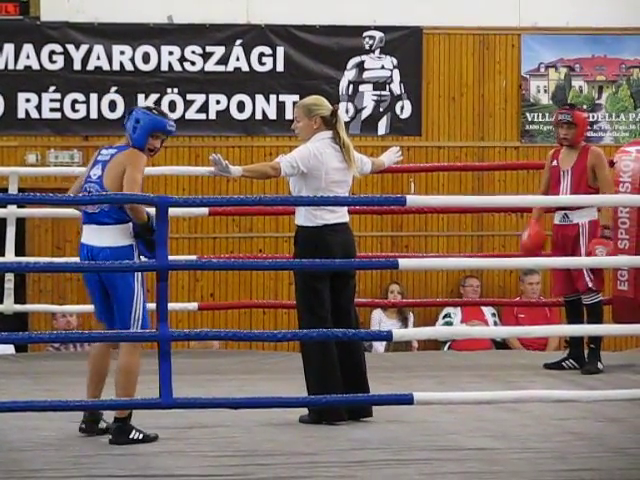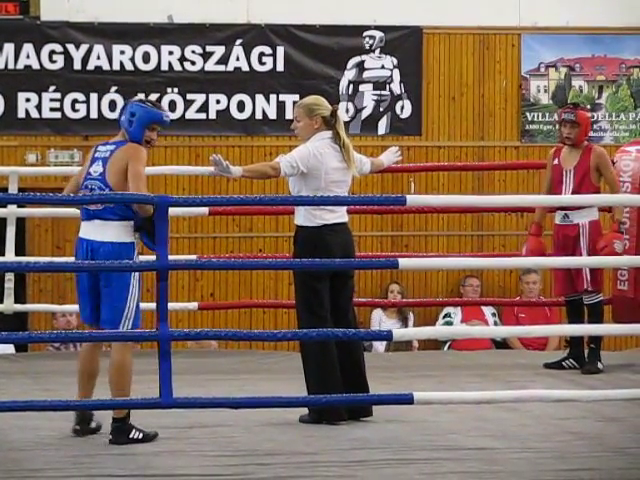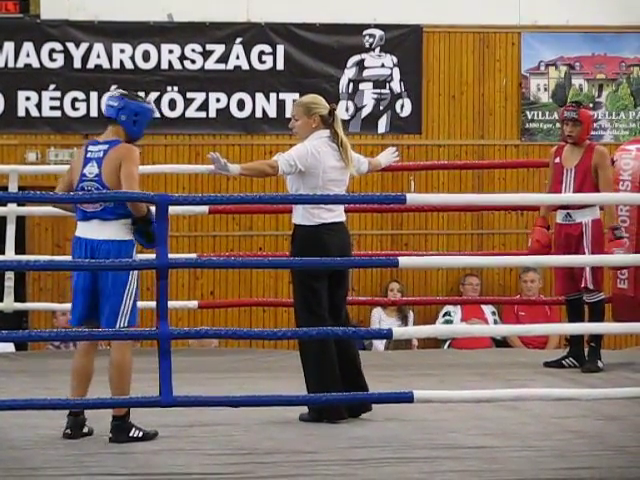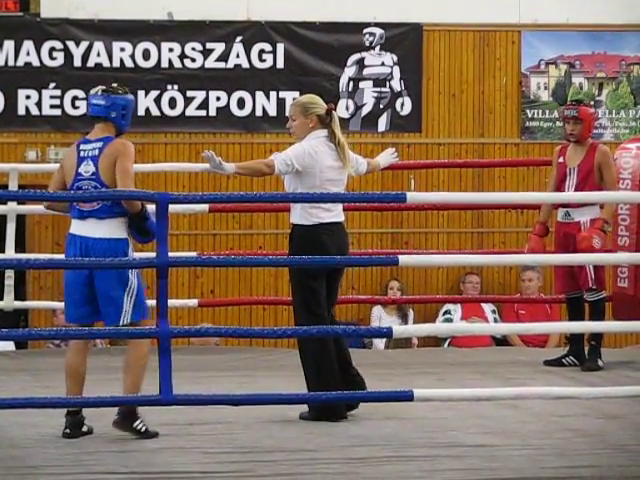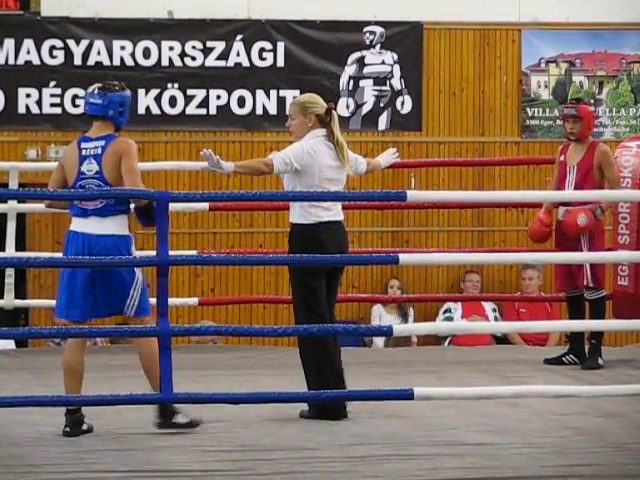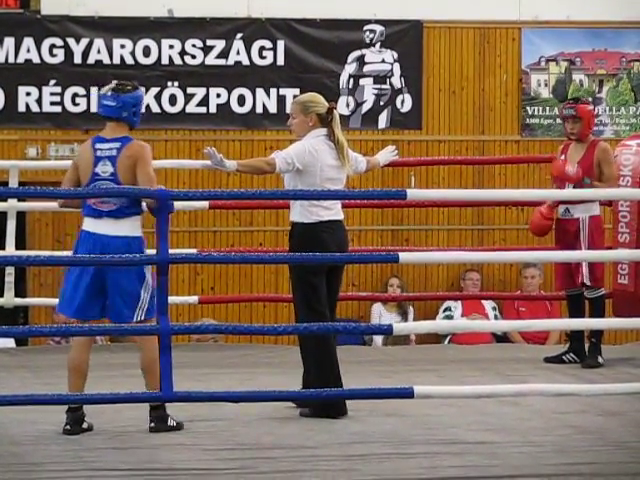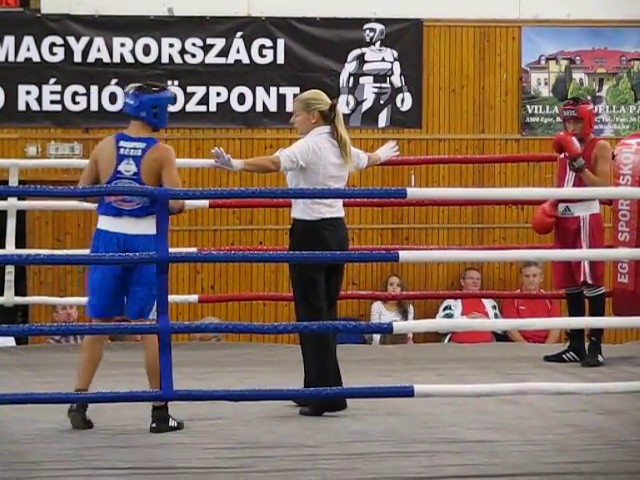
dt=0.2s
person 1, frame 1
left shoulder: (100, 155)
right shoulder: (134, 157)
left elbow: (71, 198)
right elbow: (132, 201)
right wrist: (148, 229)
left hip: (88, 247)
right hip: (118, 250)
left knee: (109, 332)
right knee: (132, 338)
left ankle: (92, 415)
right ankle: (122, 425)
person 1, frame 2
left shoulder: (96, 152)
right shoulder: (133, 152)
left elbow: (68, 195)
right elbow: (138, 197)
right wrist: (152, 223)
left hip: (86, 243)
right hip: (118, 248)
left knee: (93, 332)
right knee: (123, 337)
left ankle: (83, 415)
right ankle: (121, 424)
person 1, frame 3
left shoulder: (83, 153)
right shoulder: (127, 151)
left elbow: (60, 199)
right elbow: (131, 197)
right wrist: (147, 223)
left hip: (83, 244)
right hip: (116, 246)
left knee: (87, 334)
right knee: (122, 336)
left ankle: (75, 419)
right ankle: (121, 422)
person 1, frame 4
left shoulder: (72, 151)
right shoulder: (121, 147)
left elbow: (51, 201)
right elbow: (127, 194)
right wrist: (142, 218)
left hip: (78, 242)
right hip: (112, 245)
left knee: (80, 333)
right knee: (139, 328)
left ankle: (73, 418)
right ankle: (127, 411)
person 1, frame 5
left shoulder: (71, 150)
right shoulder: (123, 146)
left elbow: (51, 199)
right elbow: (136, 192)
right wrist: (150, 208)
left hip: (78, 240)
right hip: (114, 242)
left knee: (75, 330)
right knee: (142, 323)
left ankle: (73, 416)
right ankle: (165, 409)
person 1, frame 6
left shoulder: (84, 150)
right shoulder: (138, 150)
left elbow: (64, 199)
right elbow: (153, 198)
left hip: (90, 241)
right hip: (127, 244)
left knee: (82, 330)
right knee: (145, 329)
left ankle: (74, 414)
right ankle: (158, 413)
person 1, frame 7
left shoulder: (105, 146)
right shoulder: (161, 152)
left elbow: (81, 192)
right elbow: (176, 204)
right wrist: (156, 197)
left hip: (107, 238)
right hip: (144, 242)
left knee: (99, 324)
left ankle: (79, 402)
right ankle: (160, 413)
person 2, frame 1
left shoulder: (310, 152)
right shoulder: (345, 152)
left elbow: (273, 169)
right elbow: (372, 164)
left wrist: (235, 171)
right wrist: (389, 159)
left hip: (315, 240)
right hip: (343, 238)
left knee: (316, 323)
right knee: (344, 319)
left ankle: (327, 408)
right ankle: (356, 403)
person 2, frame 2
left shoulder: (310, 151)
right shoulder: (343, 151)
left elbow: (273, 169)
right elbow: (370, 164)
left wrist: (235, 171)
right wrist: (388, 159)
left hip: (314, 239)
right hip: (342, 238)
left knee: (315, 322)
right knee: (343, 319)
left ankle: (327, 408)
right ankle: (355, 402)
person 2, frame 3
left shoulder: (308, 150)
right shoulder: (341, 150)
left elbow: (271, 167)
right elbow: (368, 164)
left wrist: (233, 169)
right wrist: (384, 159)
left hip: (312, 238)
right hip: (338, 237)
left knee: (313, 321)
right knee: (337, 318)
left ankle: (327, 406)
right ankle: (354, 397)
person 2, frame 4
left shoulder: (305, 150)
right shoulder: (339, 150)
left elbow: (267, 166)
right elbow: (368, 165)
left wrist: (228, 167)
right wrist: (385, 159)
left hip: (310, 238)
right hip: (337, 236)
left knee: (312, 320)
right knee: (325, 315)
left ankle: (327, 405)
right ankle: (349, 388)
person 2, frame 5
left shoulder: (304, 149)
right shoulder: (339, 150)
left elbow: (266, 165)
right elbow: (368, 165)
left wrist: (227, 166)
right wrist: (385, 159)
left hip: (310, 237)
right hip: (336, 236)
left knee: (312, 319)
right knee: (324, 314)
left ankle: (327, 403)
right ankle: (332, 392)
person 2, frame 6
left shoulder: (305, 148)
right shoulder: (339, 149)
left elbow: (268, 164)
right elbow: (366, 164)
left wrist: (229, 165)
right wrist: (383, 158)
left hip: (310, 236)
right hip: (336, 234)
left knee: (313, 317)
right knee: (324, 314)
left ankle: (327, 399)
right ankle: (316, 391)
person 2, frame 7
left shoulder: (309, 145)
right shoulder: (341, 146)
left elbow: (274, 163)
right elbow: (368, 159)
left wrist: (236, 164)
right wrist: (385, 154)
left hip: (311, 233)
right hip: (337, 232)
left knee: (311, 314)
right knee: (325, 311)
left ankle: (325, 394)
right ankle: (320, 390)
person 3, frame 1
left shoulder: (593, 154)
right shoulder: (553, 156)
left elbow: (607, 194)
right elbow: (544, 193)
left wrist: (605, 232)
right wrist: (534, 224)
left hip: (585, 225)
right hip: (560, 226)
left knee: (590, 289)
right knee: (568, 291)
left ankle: (594, 354)
right ankle: (575, 354)
person 3, frame 2
left shoulder: (596, 154)
right shoulder: (554, 154)
left elbow: (616, 191)
right elbow: (547, 193)
left wrist: (617, 227)
right wrist: (534, 230)
left hip: (586, 224)
right hip: (561, 225)
left knee: (590, 289)
right knee: (568, 290)
left ankle: (594, 354)
right ankle: (574, 352)
person 3, frame 3
left shoulder: (597, 153)
right shoulder: (556, 153)
left elbow: (608, 195)
left wrist: (614, 232)
right wrist: (540, 225)
left hip: (588, 224)
right hip: (562, 224)
left knee: (592, 288)
right knee: (569, 290)
left ankle: (595, 352)
right ankle: (575, 352)
person 3, frame 4
left shoulder: (600, 152)
right shoulder: (559, 153)
left elbow: (613, 193)
right elbow: (551, 191)
left wrist: (602, 227)
right wrist: (540, 228)
left hip: (588, 223)
right hip: (563, 223)
left knee: (593, 286)
right knee: (570, 288)
left ankle: (595, 351)
right ankle: (575, 350)
person 3, frame 5
left shoulder: (600, 151)
right shoulder: (562, 151)
left elbow: (615, 190)
left wrist: (594, 211)
right wrist: (544, 211)
left hip: (588, 224)
right hip: (564, 222)
left knee: (592, 284)
right knee: (570, 286)
left ankle: (595, 349)
right ankle: (576, 348)
person 3, frame 6
left shoulder: (600, 148)
right shoulder: (564, 149)
left elbow: (612, 189)
left wrist: (582, 181)
left hip: (587, 219)
right hip: (564, 220)
left knee: (592, 282)
right knee: (570, 284)
left ankle: (595, 347)
right ankle: (576, 346)
person 3, frame 7
left shoulder: (600, 147)
right shoulder: (564, 147)
left elbow: (602, 186)
left wrist: (577, 160)
right wrist: (550, 206)
left hip: (587, 218)
right hip: (564, 218)
left knee: (591, 281)
right knee: (570, 283)
left ankle: (595, 346)
right ankle: (575, 345)
